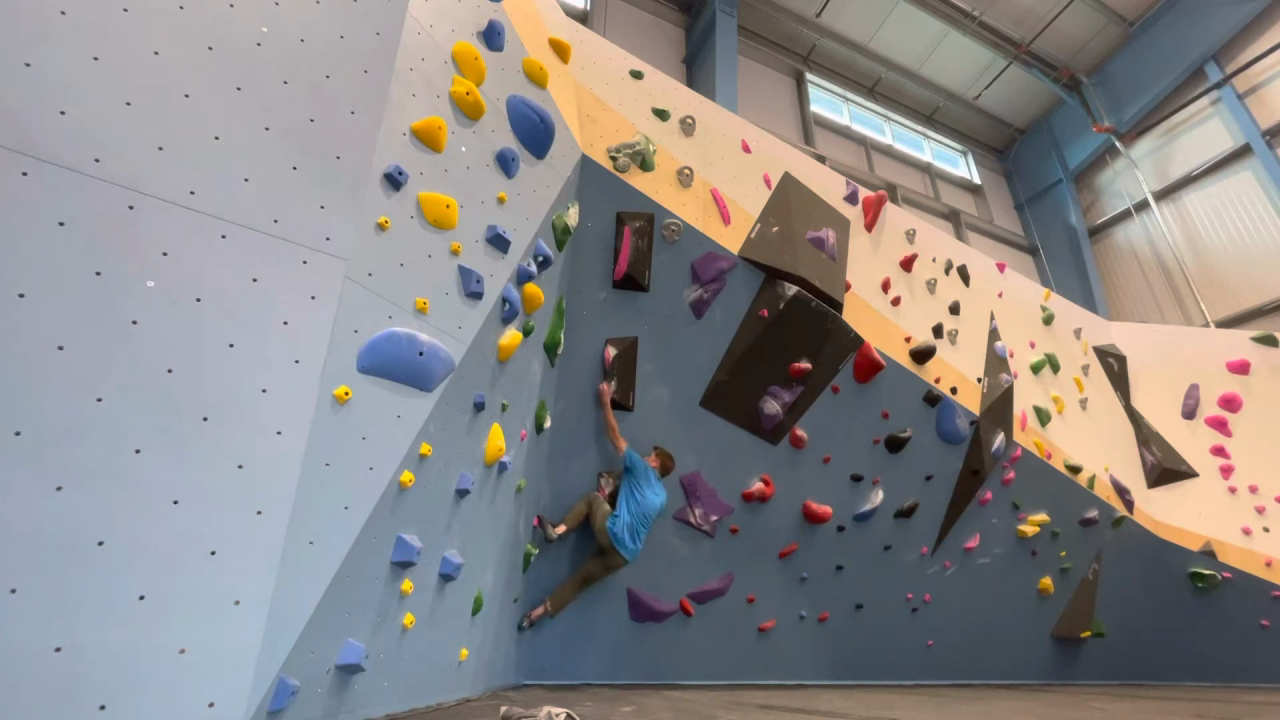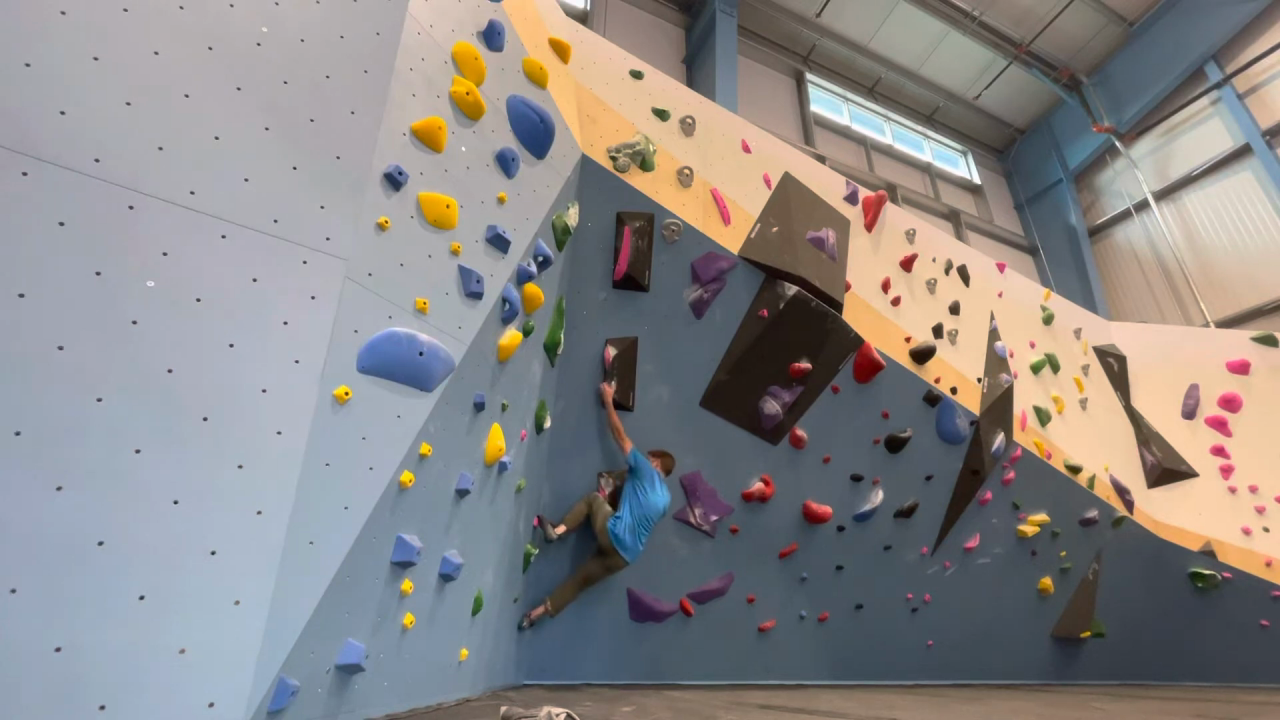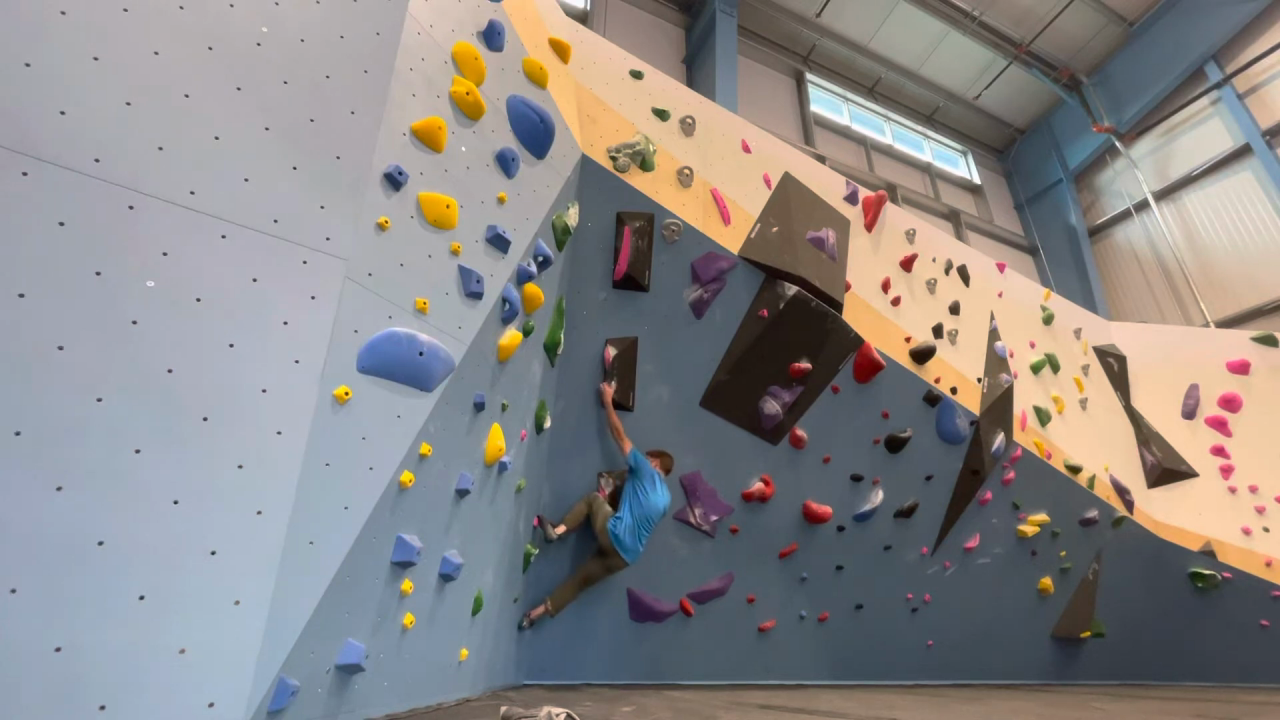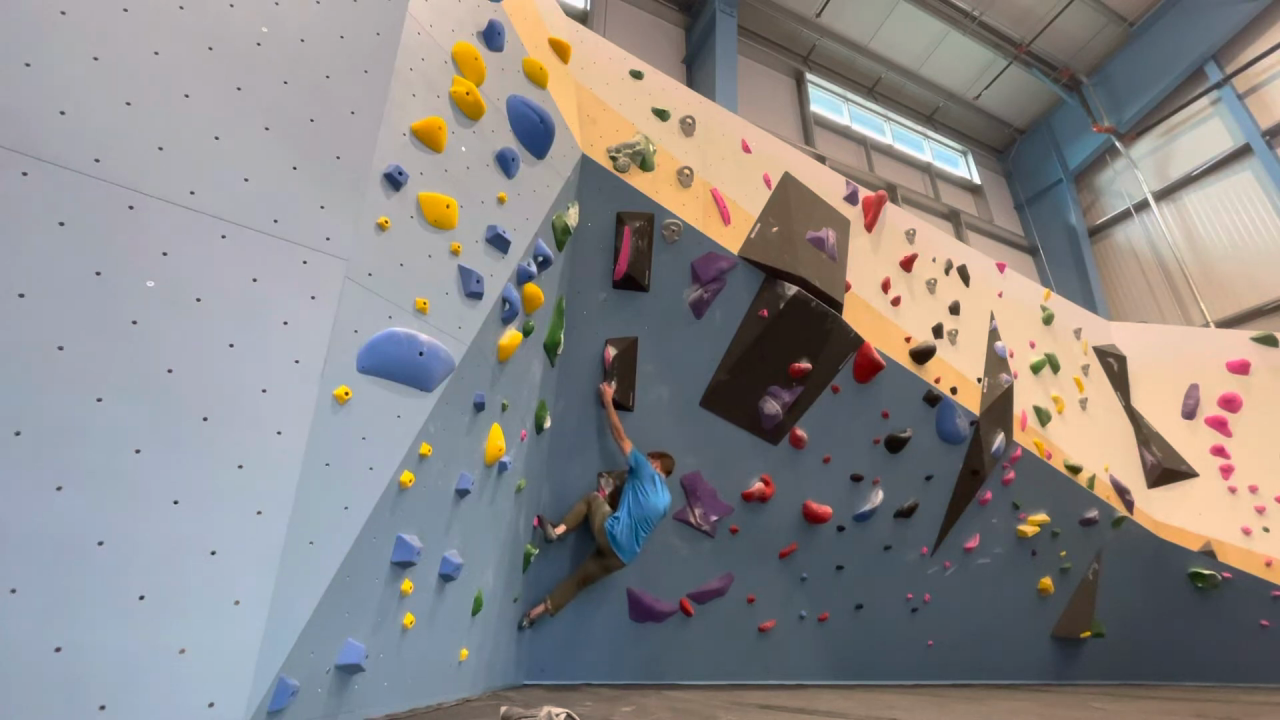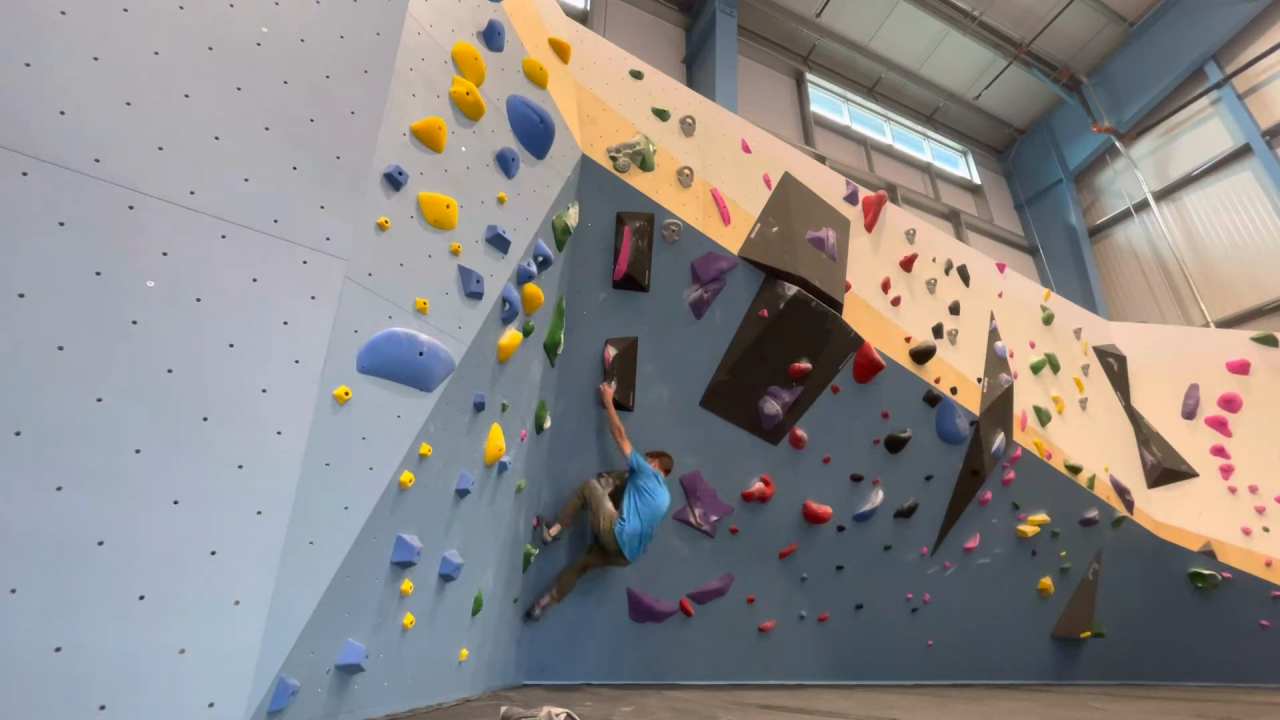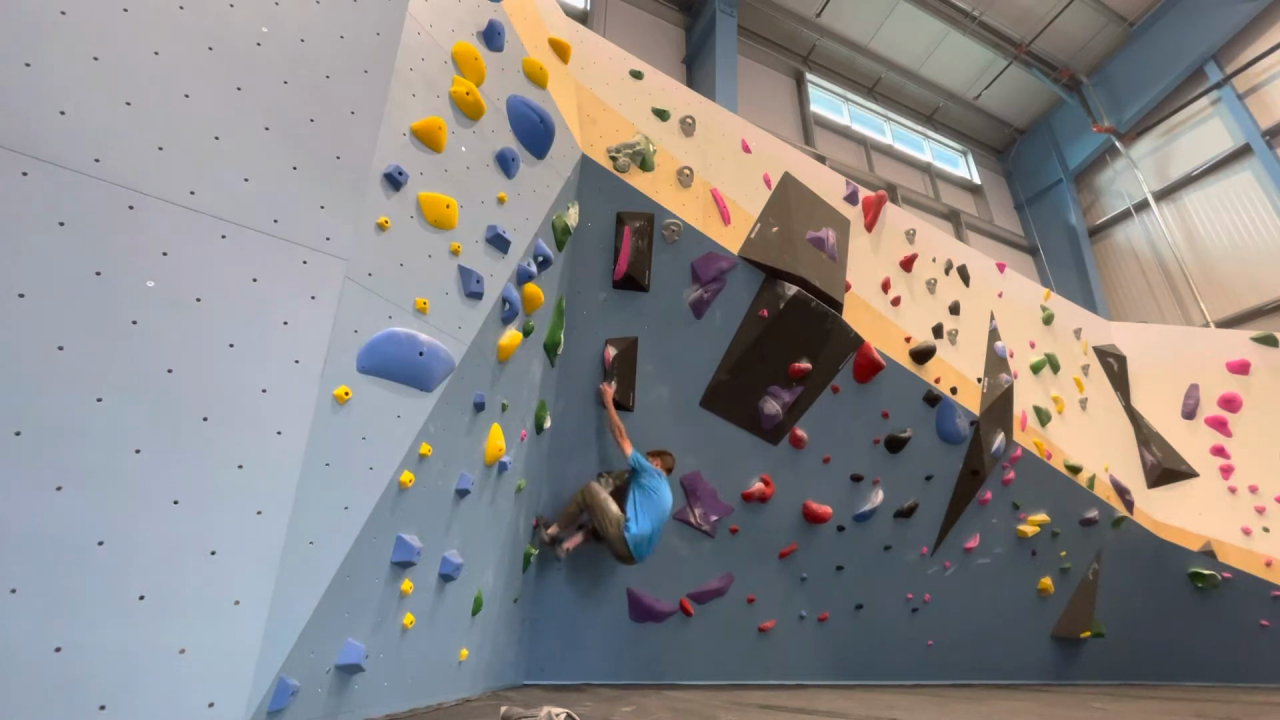
dt=0.3s
person 1, frame 1
left shoulder: (641, 469)
right shoulder: (662, 496)
left elbow: (615, 436)
left wrist: (605, 401)
right wrist: (611, 499)
left hip: (611, 534)
right hip: (625, 554)
left knee: (593, 498)
right knee: (580, 579)
left ankle: (557, 530)
right ankle: (540, 611)
person 1, frame 2
left shoulder: (645, 471)
right shoulder: (665, 498)
left elbow: (620, 436)
left wrist: (608, 401)
right wrist: (615, 495)
left hip: (613, 535)
right hip: (627, 554)
left knee: (593, 498)
right knee: (580, 579)
left ankle: (557, 530)
right ankle: (540, 611)
person 1, frame 3
left shoulder: (645, 471)
right shoulder: (665, 498)
left elbow: (620, 436)
left wrist: (607, 401)
left hip: (613, 536)
right hip: (627, 556)
left knee: (593, 498)
right knee: (580, 579)
left ankle: (557, 530)
right ankle: (539, 611)
person 1, frame 4
left shoulder: (645, 471)
right shoulder: (666, 499)
left elbow: (620, 437)
left wrist: (608, 401)
left hip: (611, 536)
right hip: (625, 556)
left knee: (592, 498)
right knee: (580, 578)
left ankle: (557, 530)
right ankle: (539, 611)
person 1, frame 5
left shoulder: (647, 473)
right shoulder: (665, 496)
left elbow: (621, 437)
left wrist: (608, 401)
left hip: (618, 540)
right hip: (627, 555)
left knee: (590, 487)
right knee: (583, 562)
left ankle: (551, 531)
right ankle: (544, 602)
person 1, frame 6
left shoulder: (648, 472)
right shoulder: (665, 493)
left elbow: (621, 437)
left wrist: (608, 401)
left hip: (624, 543)
right hip: (634, 553)
left knee: (592, 489)
right knee: (599, 519)
left ankle: (552, 531)
right ankle: (569, 544)
